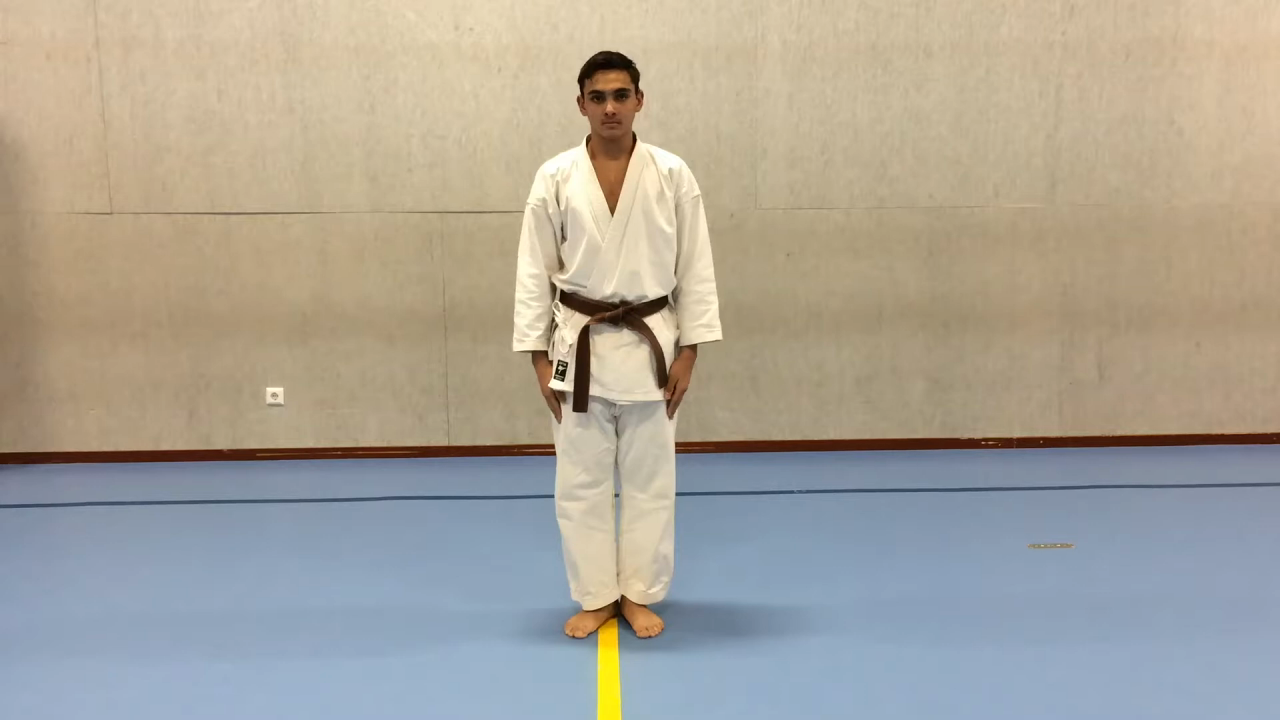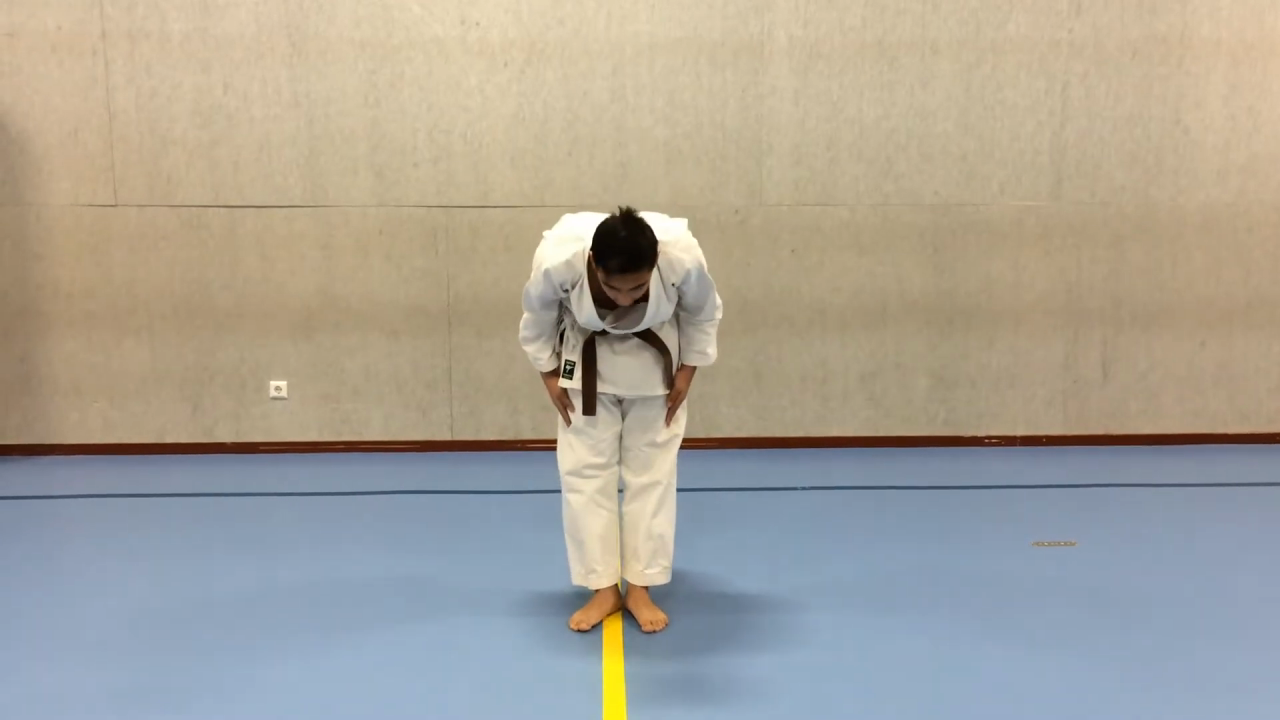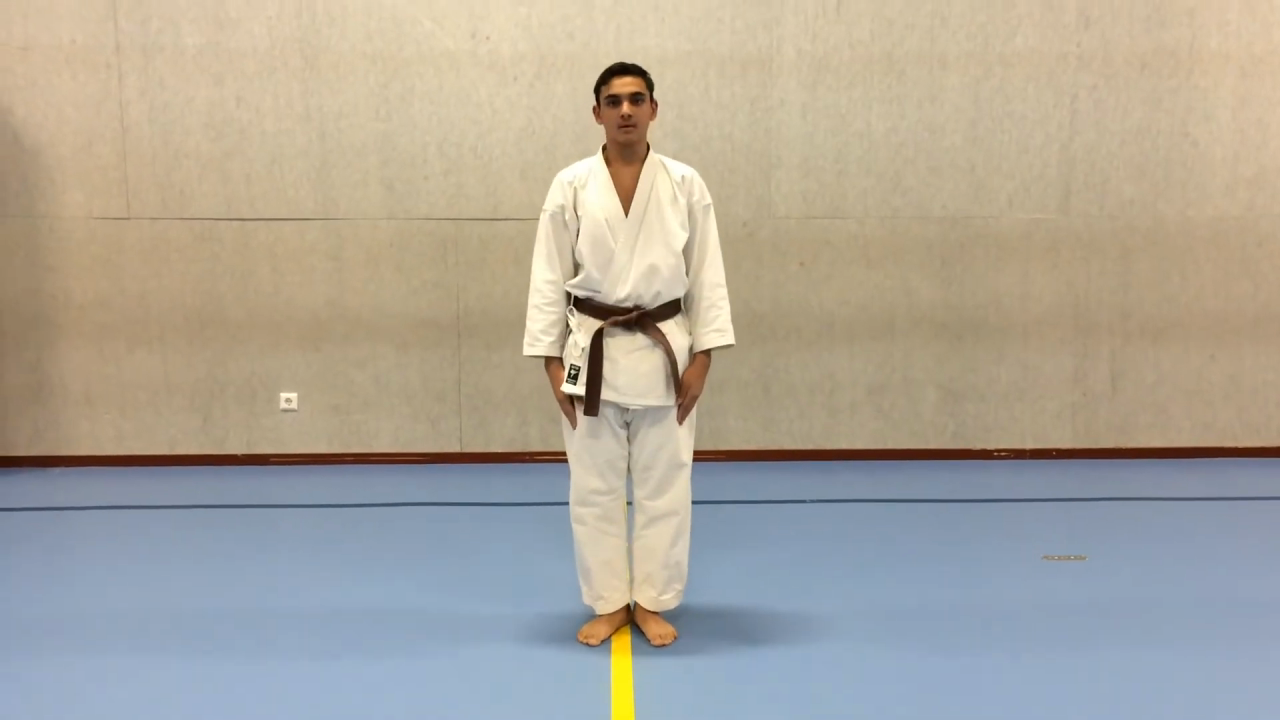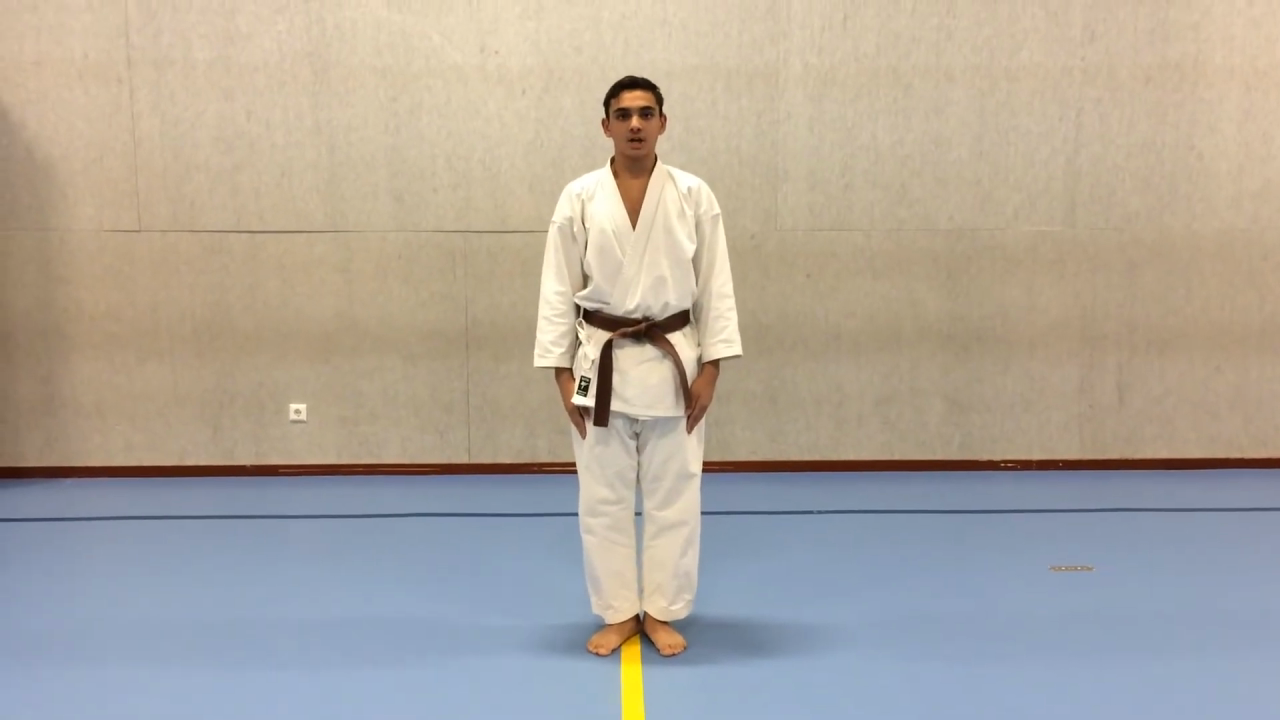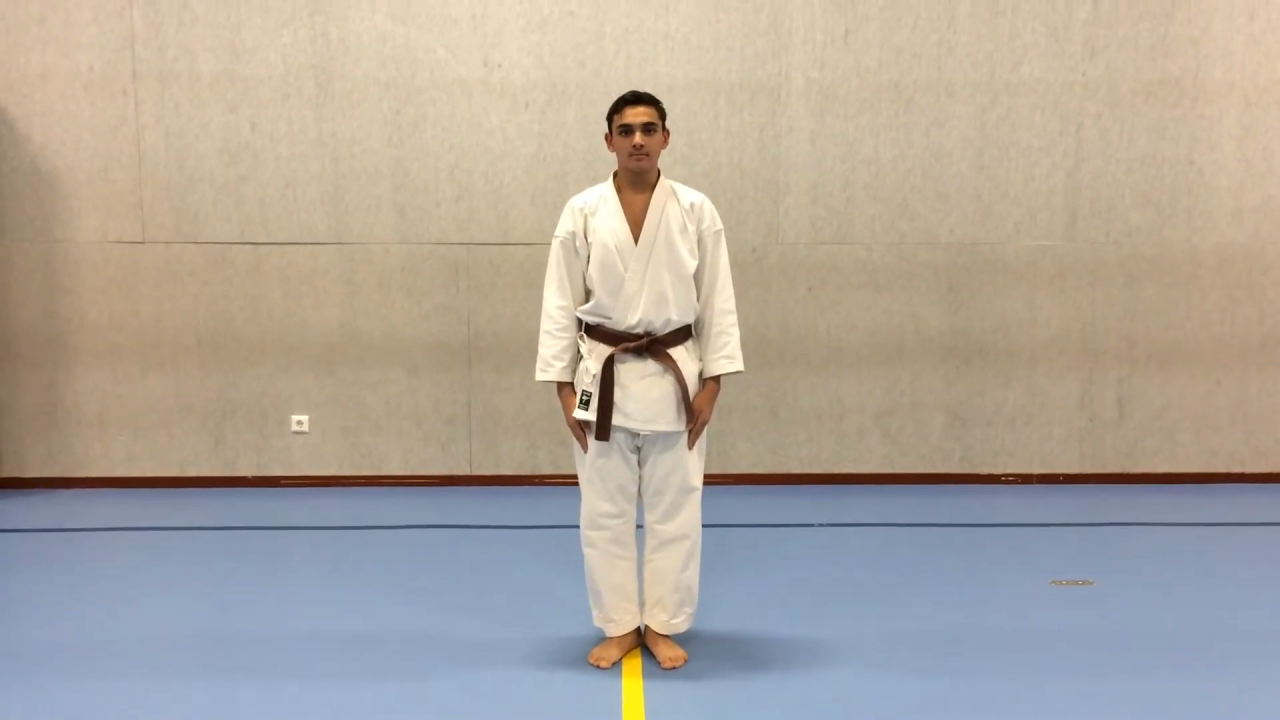
dt=1s
person 1, frame 1
left shoulder: (671, 174)
right shoulder: (555, 177)
left elbow: (695, 269)
right elbow: (534, 272)
left wrist: (688, 353)
right wrist: (540, 358)
left hip: (648, 345)
right hip: (580, 345)
left knee: (650, 480)
right knee: (581, 482)
left ankle: (639, 594)
right ankle: (595, 597)
person 1, frame 2
left shoulder: (683, 257)
right shoulder: (556, 260)
left elbow: (704, 311)
right elbow: (537, 317)
left wrist: (687, 371)
right wrist: (549, 375)
left hip: (654, 351)
right hip: (586, 354)
left knee: (652, 469)
right knee: (585, 469)
left ankle: (640, 587)
right ankle: (602, 587)
person 1, frame 3
left shoulder: (684, 183)
right shoulder: (571, 184)
left elbow: (706, 274)
right elbow: (549, 277)
left wrist: (702, 356)
right wrist: (552, 361)
left hip: (663, 350)
right hip: (593, 350)
left knee: (664, 486)
right knee: (595, 487)
left ankle: (653, 602)
right ankle: (608, 603)
person 1, frame 4
left shoulder: (693, 194)
right shoulder: (579, 197)
left elbow: (714, 285)
right elbow: (558, 289)
left wrist: (710, 367)
right wrist: (562, 373)
left hip: (672, 361)
right hip: (602, 362)
left knee: (674, 496)
right knee: (603, 498)
left ankle: (662, 612)
right ankle: (617, 613)
person 1, frame 5
left shoulder: (695, 210)
right shoulder: (582, 211)
left elbow: (717, 301)
right elbow: (560, 303)
left wrist: (712, 382)
right wrist: (564, 387)
left hip: (673, 375)
right hip: (603, 375)
left knee: (675, 510)
right knee: (605, 511)
left ankle: (662, 625)
right ankle: (618, 625)
